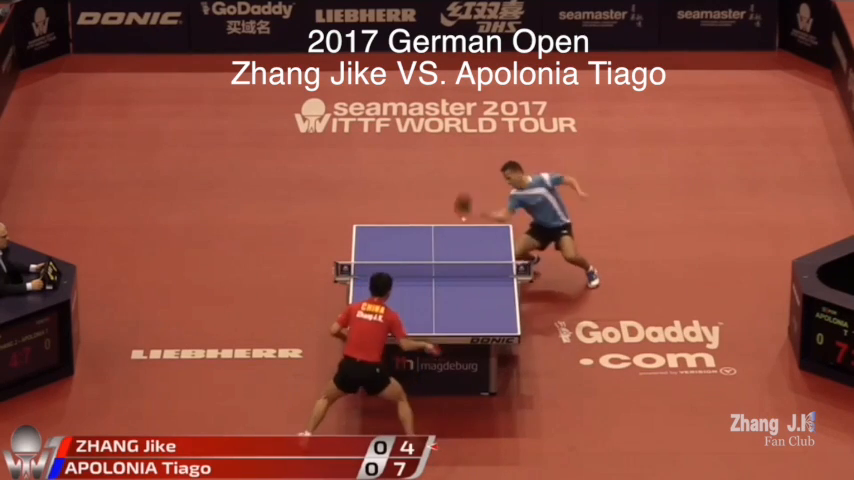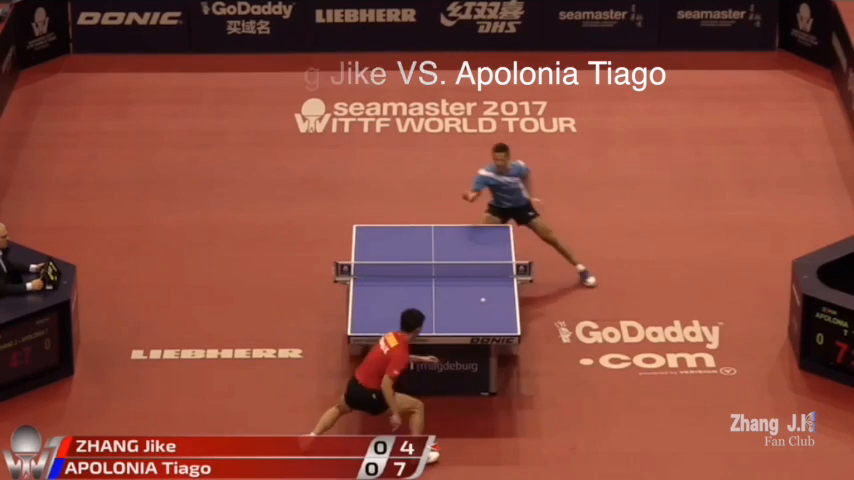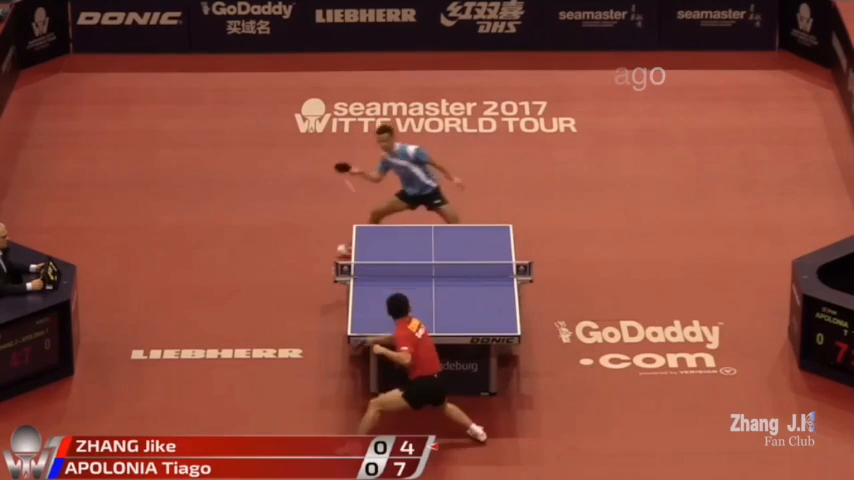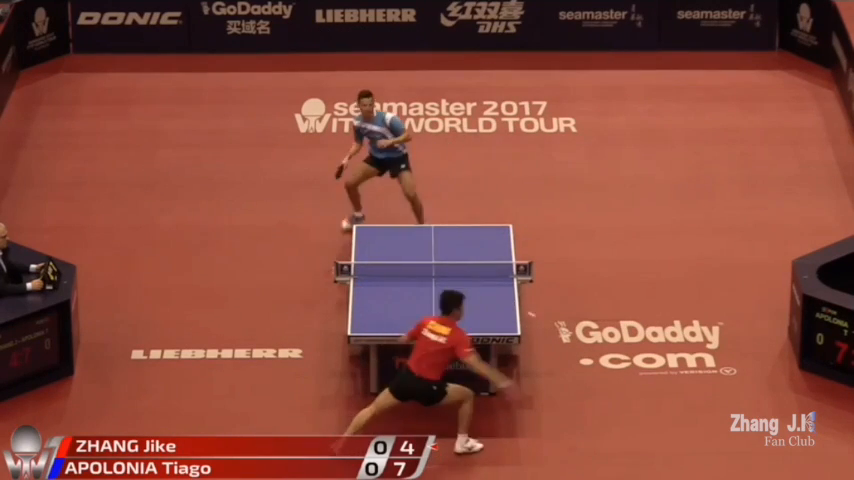
dt=0.5s
person 1, frame 1
left shoulder: (354, 308)
right shoulder: (391, 316)
left elbow: (334, 331)
right elbow: (405, 345)
right wrist: (425, 346)
left hip: (349, 367)
right hip: (372, 371)
left knee: (326, 399)
right knee: (401, 399)
left ankle: (306, 436)
person 1, frame 2
left shoulder: (390, 336)
right shoulder: (401, 353)
right elbow: (386, 385)
left wrist: (420, 359)
right wrist: (395, 414)
left hip: (354, 388)
right hip: (371, 395)
left knee: (338, 408)
right knee: (417, 407)
left ankle: (311, 438)
person 1, frame 3
left shoulder: (402, 333)
right shoulder: (416, 324)
left elbow: (406, 360)
left wrist: (382, 351)
right wrist: (385, 340)
left hip: (420, 385)
right hip: (437, 384)
left knee: (375, 406)
right knee: (444, 405)
right ankle: (475, 429)
person 1, frame 4
left shoulder: (425, 323)
right shoulder: (459, 336)
left elbow: (404, 340)
right elbow: (474, 364)
right wrist: (499, 380)
left hip: (406, 379)
right hip: (429, 387)
left knee: (374, 408)
right knee: (468, 397)
left ankle: (343, 442)
right ankle: (462, 442)
person 2, frame 1
left shoulder: (544, 180)
right shoulder: (516, 195)
left elbow: (569, 179)
right elbow: (505, 217)
left wrist: (579, 191)
right wrist: (489, 216)
left hip: (561, 225)
right hip: (539, 227)
left knee: (570, 257)
right knee: (514, 253)
left ankle: (590, 271)
right ankle: (532, 259)
person 2, frame 2
left shoulder: (519, 167)
right shoulder: (485, 174)
right elbow: (473, 194)
left wrist: (530, 196)
right wrist: (470, 196)
left hip: (522, 206)
right hip: (498, 208)
left knee: (550, 238)
left ankle: (580, 269)
person 2, frame 3
left shoulder: (411, 151)
right shoulder: (386, 158)
left elbow: (433, 163)
right elbow: (377, 178)
left wrist: (451, 178)
right wrist: (360, 173)
left hip: (429, 191)
right hip: (409, 193)
left knee: (454, 222)
right knee: (376, 213)
person 2, frame 4
left shoulder: (388, 118)
right shoulder: (358, 122)
left elbow: (408, 136)
right elbow: (358, 143)
left wrist: (390, 141)
right wrist: (348, 157)
left hip: (397, 157)
right hip: (376, 158)
left knee: (411, 195)
right knee: (349, 184)
right ankle: (358, 215)
